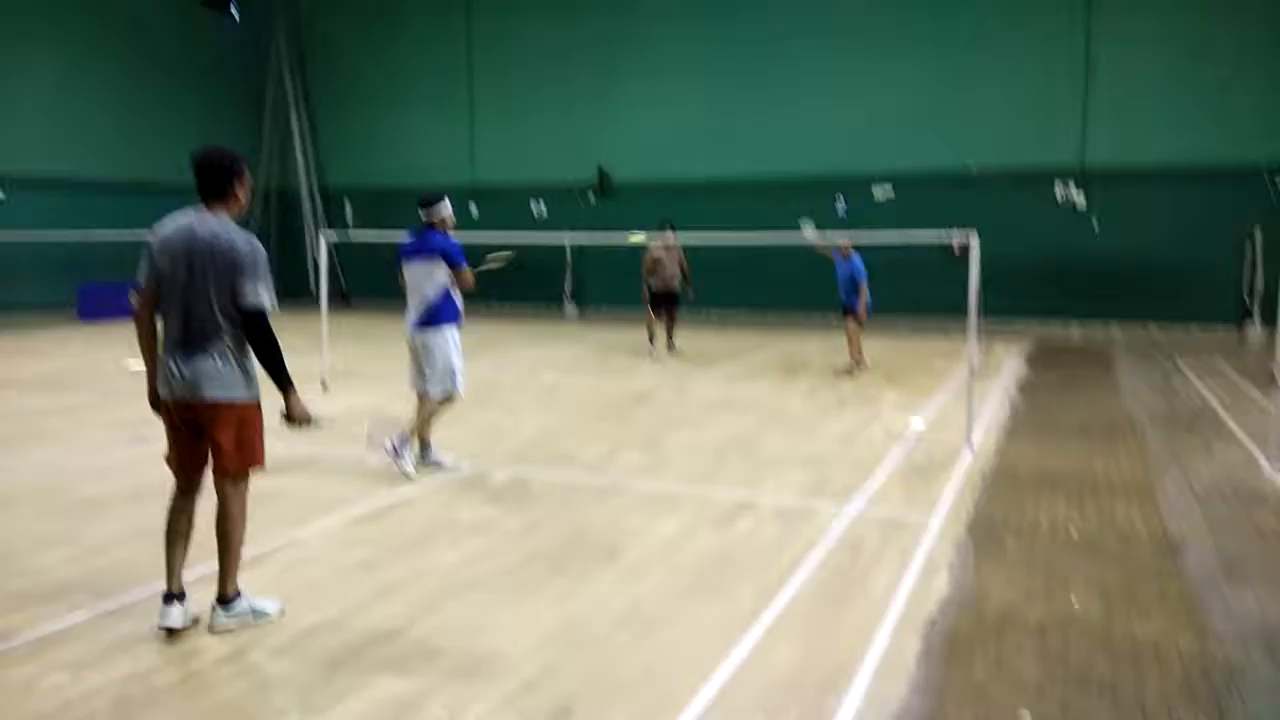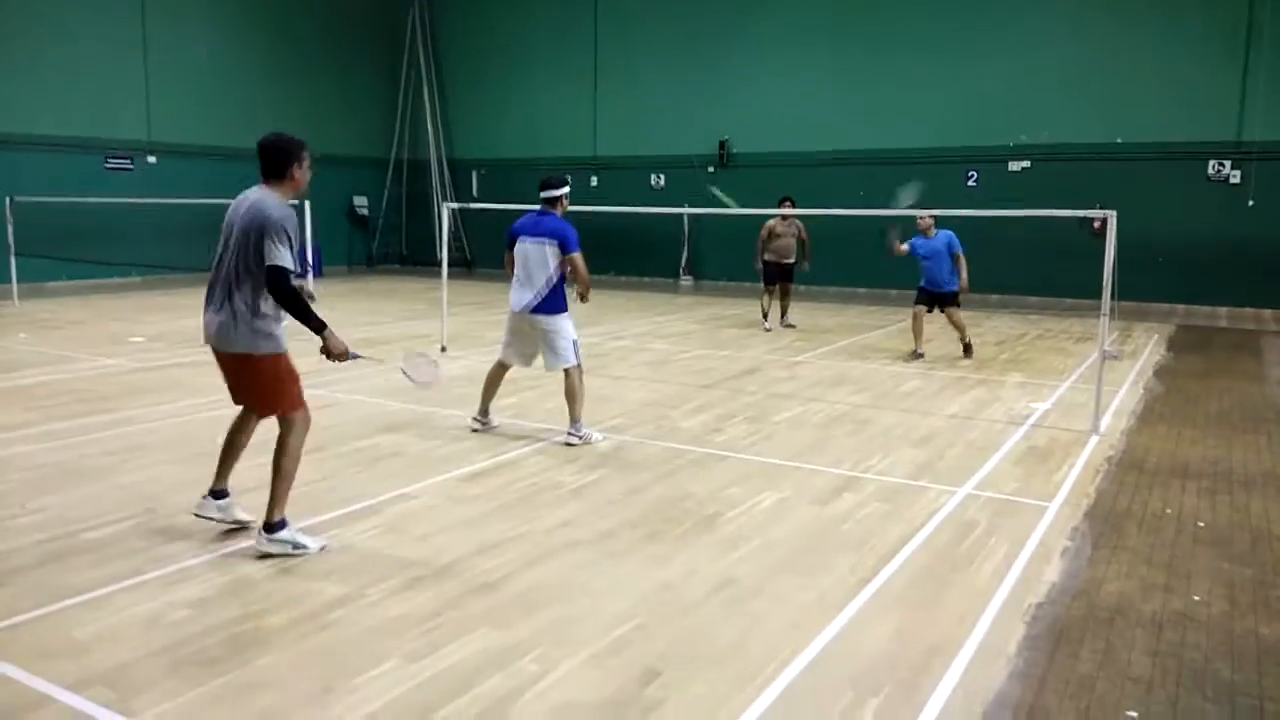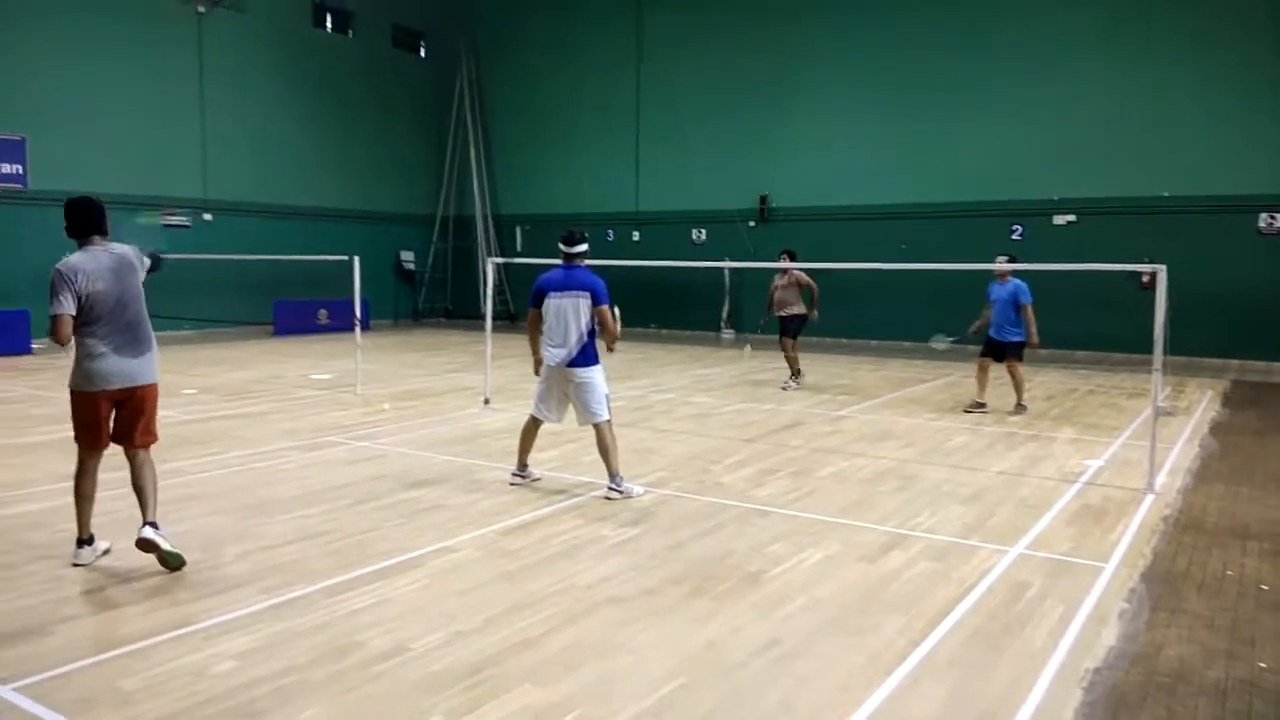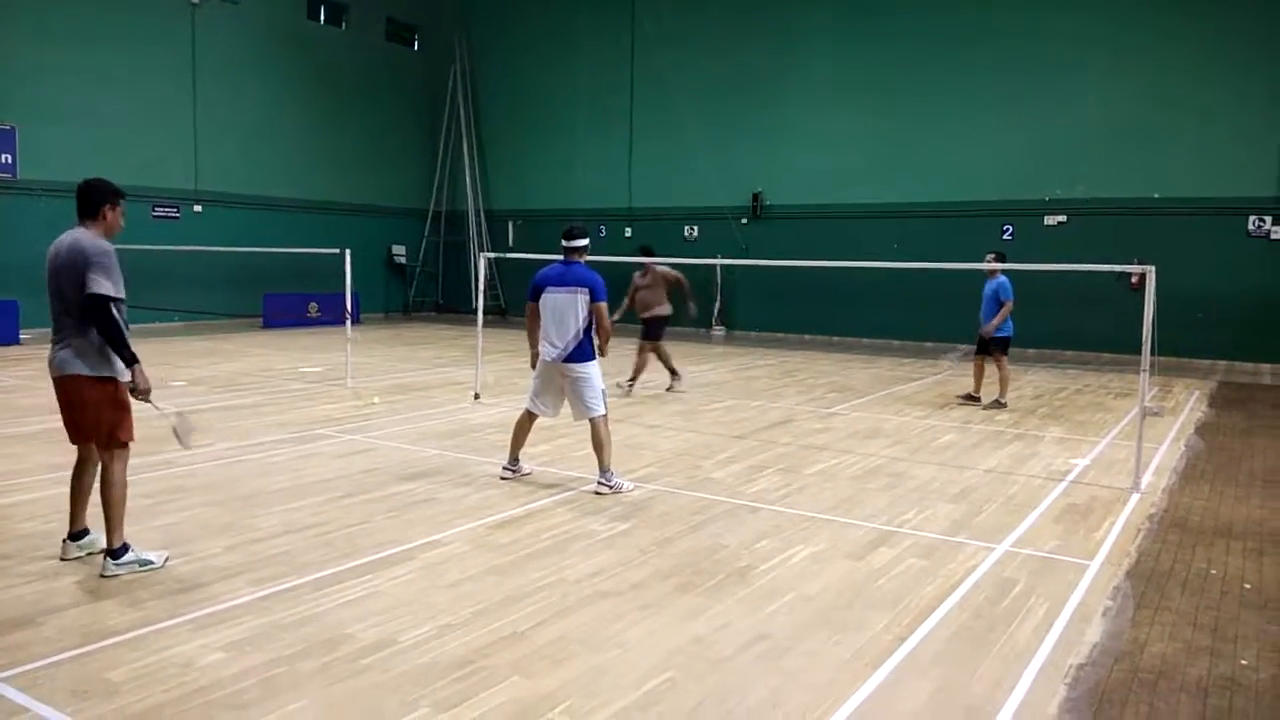
dt=1s
person 1, frame 1
left shoulder: (163, 234)
right shoulder: (243, 246)
left elbow: (143, 311)
right elbow: (256, 328)
left wrist: (154, 377)
right wrist: (289, 393)
left hip: (175, 383)
right hip: (226, 387)
left knee: (185, 486)
right knee: (232, 487)
left ankle: (173, 598)
right ankle: (228, 601)
person 1, frame 2
left shoulder: (244, 202)
right shoulder: (278, 215)
right elbow: (278, 285)
left wrist: (292, 296)
right wrist: (324, 332)
left hip: (222, 328)
right hip: (252, 336)
left knee: (254, 410)
right knee: (296, 422)
left ankle: (217, 497)
right ankle: (275, 528)
person 1, frame 3
left shoulder: (68, 269)
right shoulder: (127, 255)
left elbow: (63, 334)
right elbow: (151, 264)
left wrist: (61, 326)
right wrist: (152, 258)
left hip: (94, 376)
right hip: (140, 373)
left knee: (89, 456)
right knee: (139, 452)
left ankle: (85, 543)
right ankle: (151, 526)
person 1, frame 4
left shoulder: (63, 245)
right shoulder: (98, 249)
right elbow: (101, 314)
left wrist: (122, 353)
right wrist: (134, 366)
left hip: (67, 366)
right hip: (96, 370)
left knee: (89, 452)
right knee: (114, 455)
left ankle: (77, 536)
right ankle: (117, 553)
person 2, frame 1
left shoulder: (408, 246)
right shoulder: (448, 246)
right elbow: (468, 284)
right wrist: (462, 273)
left hip: (417, 328)
right hip: (440, 330)
left knee: (427, 392)
right knee: (443, 394)
left ankle: (424, 451)
right ankle: (402, 444)
person 2, frame 2
left shoulder: (519, 226)
right shoulder: (564, 230)
left elbow: (510, 266)
right elbow: (580, 273)
right wrist: (584, 291)
left hip: (519, 308)
right hip: (551, 312)
left knee: (503, 363)
right knee: (572, 368)
left ankle: (481, 415)
right ankle: (576, 429)
person 2, frame 3
left shoulder: (543, 281)
right shoulder: (593, 283)
left elbow: (533, 324)
right elbow: (608, 326)
left wrist: (536, 355)
right wrist: (611, 343)
left hip: (551, 362)
right hip: (584, 365)
left knee: (536, 417)
right knee: (602, 422)
left ankle: (520, 470)
right ankle: (616, 483)
person 2, frame 4
left shoulder: (542, 276)
right shoulder: (592, 279)
left elbow: (531, 317)
right elbow: (603, 323)
left wrist: (534, 349)
right wrist: (603, 344)
left hip: (548, 358)
right hip: (581, 360)
left knee: (531, 412)
right knee: (598, 417)
left ankle: (511, 464)
right ankle: (606, 478)
